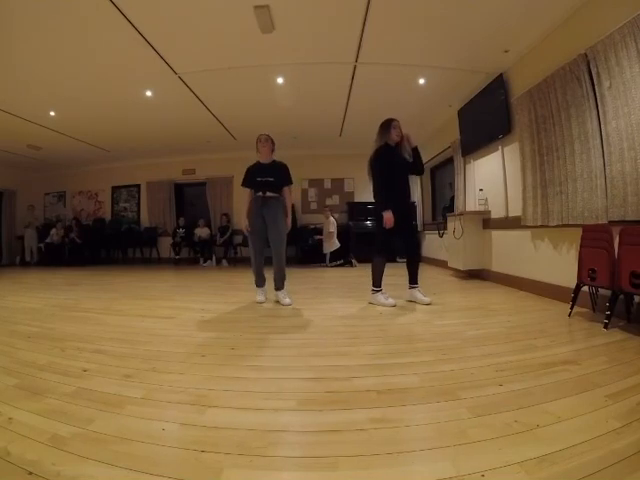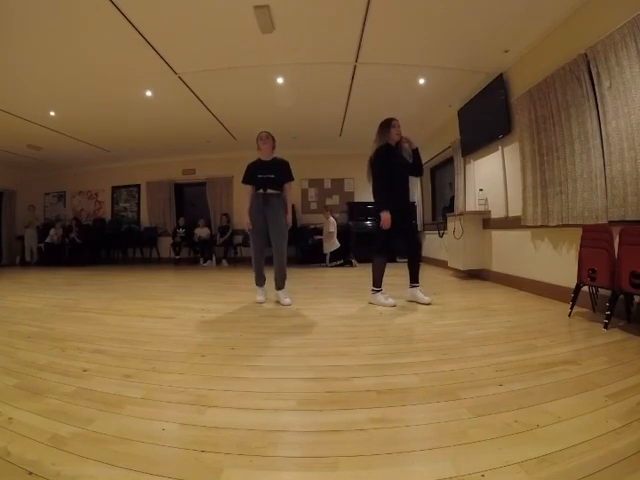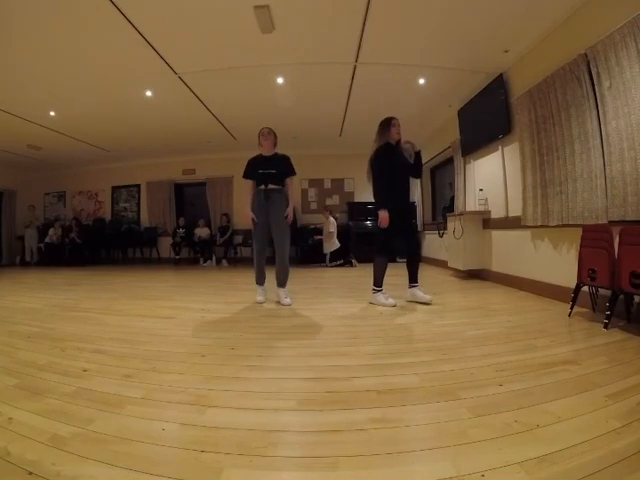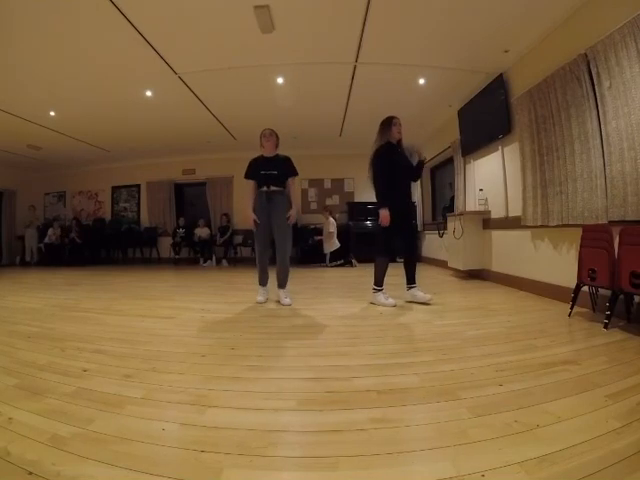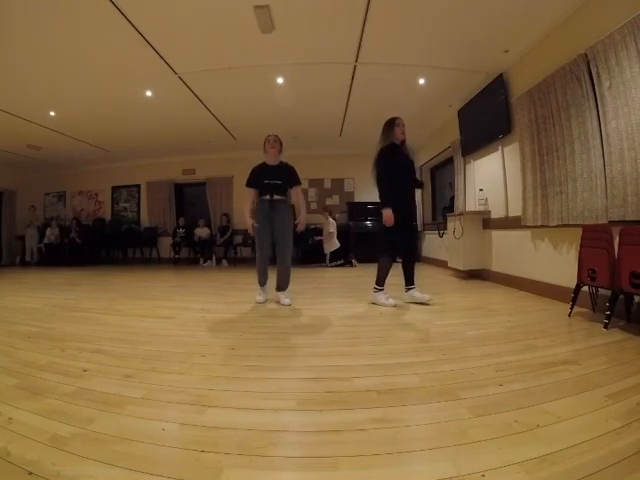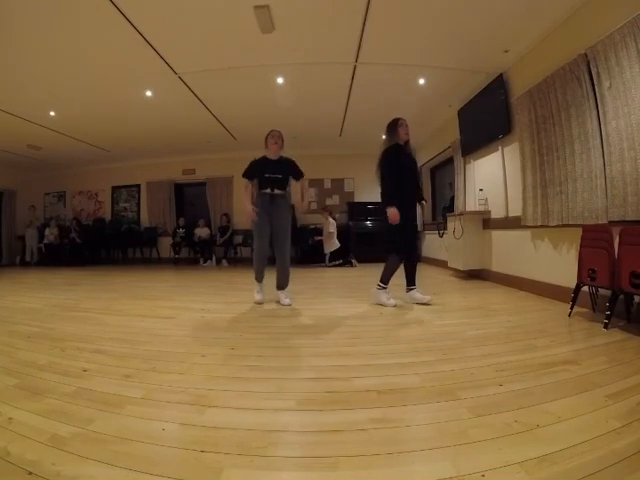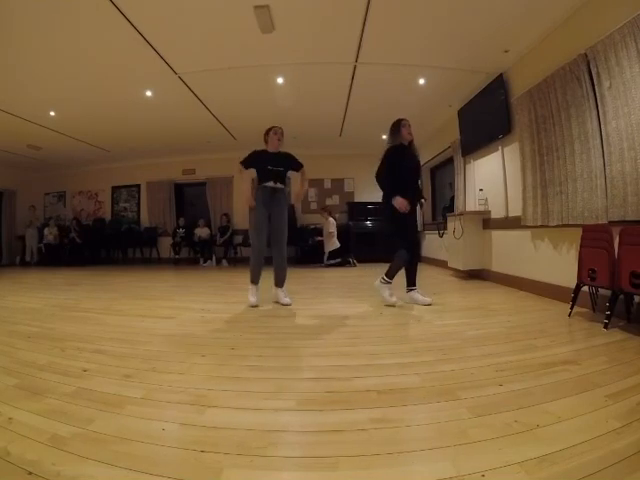
dt=0.1s
person 1, frame 1
left shoulder: (400, 155)
right shoulder: (380, 154)
left elbow: (419, 170)
right elbow: (379, 185)
left wrist: (413, 146)
right wrist: (385, 209)
left hip: (404, 207)
right hip: (388, 209)
left knee: (413, 246)
right knee: (383, 248)
left ankle: (413, 289)
right ankle: (376, 292)
person 1, frame 2
left shoulder: (400, 155)
right shoulder: (381, 154)
left elbow: (418, 172)
right elbow: (378, 185)
left wrist: (413, 148)
right wrist: (383, 210)
left hip: (404, 208)
right hip: (388, 209)
left knee: (414, 245)
right knee: (383, 248)
left ankle: (414, 288)
right ankle: (376, 292)
person 1, frame 3
left shoulder: (399, 154)
right shoulder: (381, 153)
left elbow: (416, 173)
right elbow: (378, 183)
left wrist: (417, 152)
right wrist: (382, 208)
left hip: (404, 206)
right hip: (389, 208)
left knee: (414, 245)
right knee: (384, 247)
left ankle: (413, 288)
right ankle: (377, 292)
person 1, frame 4
left shoulder: (401, 153)
right shoulder: (382, 152)
left elbow: (414, 176)
right elbow: (379, 181)
left wrist: (421, 163)
right wrist: (383, 207)
left hip: (405, 206)
right hip: (390, 207)
left knee: (411, 246)
right knee: (386, 247)
left ankle: (412, 289)
right ankle: (377, 291)
person 1, frame 5
left shoulder: (404, 153)
right shoulder: (387, 152)
right elbow: (382, 181)
left wrist: (422, 184)
right wrist: (386, 206)
left hip: (407, 207)
right hip: (393, 208)
left knee: (410, 248)
right knee: (391, 248)
left ankle: (410, 290)
right ankle: (378, 291)
person 1, frame 6
left shoulder: (407, 154)
right shoulder: (391, 152)
right elbow: (386, 181)
left wrist: (420, 198)
right wrist: (389, 205)
left hip: (409, 207)
right hip: (396, 207)
left knee: (411, 248)
right knee: (399, 248)
left ankle: (411, 290)
right ankle: (381, 289)
person 1, frame 7
left shoulder: (411, 154)
right shoulder: (394, 151)
right elbow: (381, 176)
left wrist: (419, 197)
right wrist: (393, 197)
left hip: (409, 207)
right hip: (396, 207)
left knee: (413, 247)
right knee: (407, 245)
left ankle: (411, 290)
right ankle: (385, 281)
person 2, frame 1
left shoulder: (281, 167)
right shoulder: (252, 169)
left elbow: (287, 193)
right elbow: (248, 194)
left wrist: (289, 216)
right wrist: (245, 217)
left hip: (276, 207)
right hip: (257, 208)
left knee: (278, 249)
right knee: (257, 250)
left ankle: (280, 290)
right ankle: (260, 288)
person 2, frame 2
left shoulder: (282, 164)
right shoulder: (252, 167)
left elbow: (287, 190)
right elbow: (249, 192)
left wrist: (289, 212)
right wrist: (247, 214)
left hip: (277, 204)
right hip: (258, 205)
left knee: (280, 248)
right knee: (257, 249)
left ankle: (280, 289)
right ankle: (260, 288)
person 2, frame 3
left shoulder: (283, 160)
right shoulder: (253, 162)
left elbow: (289, 184)
right elbow: (251, 187)
left wrist: (291, 205)
right wrist: (249, 208)
left hip: (279, 200)
right hip: (260, 201)
left knee: (282, 245)
right knee: (259, 245)
left ankle: (282, 288)
right ankle: (260, 287)
person 2, frame 4
left shoulder: (285, 161)
right shoulder: (255, 163)
left elbow: (291, 185)
right elbow: (252, 188)
left wrist: (294, 207)
right wrist: (250, 210)
left hip: (281, 202)
right hip: (261, 203)
left knee: (283, 246)
right knee: (262, 247)
left ankle: (282, 289)
right ankle: (263, 288)
person 2, frame 5
left shoulder: (287, 169)
right shoulder: (258, 170)
left elbow: (297, 192)
right elbow: (251, 195)
left wrist: (302, 214)
right wrist: (248, 216)
left hip: (282, 210)
right hip: (262, 210)
left knee: (285, 253)
right knee: (263, 253)
left ankle: (282, 291)
right ankle: (262, 288)
person 2, frame 6
left shoulder: (288, 163)
right shoulder: (257, 163)
left elbow: (302, 181)
right elbow: (247, 184)
right wrist: (248, 204)
left hip: (282, 205)
right hip: (262, 205)
left knee: (283, 250)
right knee: (260, 248)
left ankle: (282, 290)
right ankle: (259, 285)
person 2, frame 7
left shoulder: (287, 157)
right shoulder: (258, 155)
left elbow: (302, 171)
right elbow: (241, 170)
left wrist: (302, 189)
right wrist: (247, 189)
left hip: (280, 200)
right hip: (261, 199)
left knee: (280, 247)
right knee: (258, 244)
left ankle: (279, 289)
right ankle: (254, 287)
